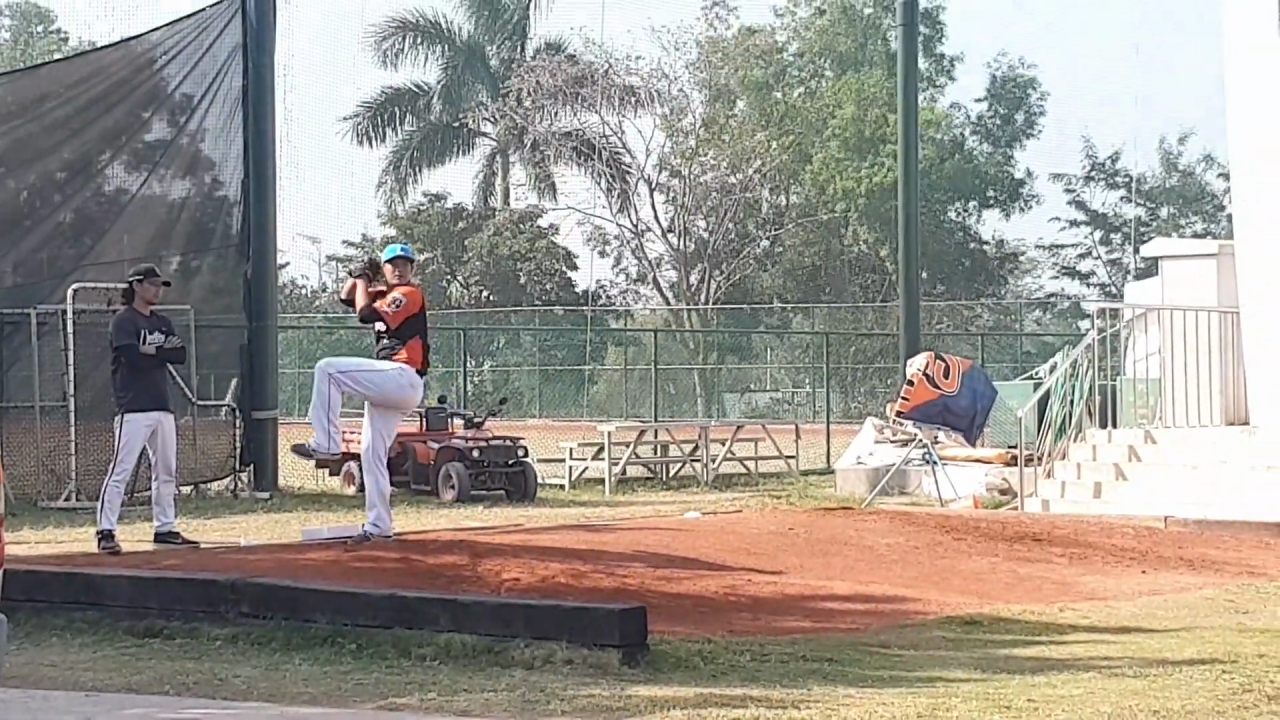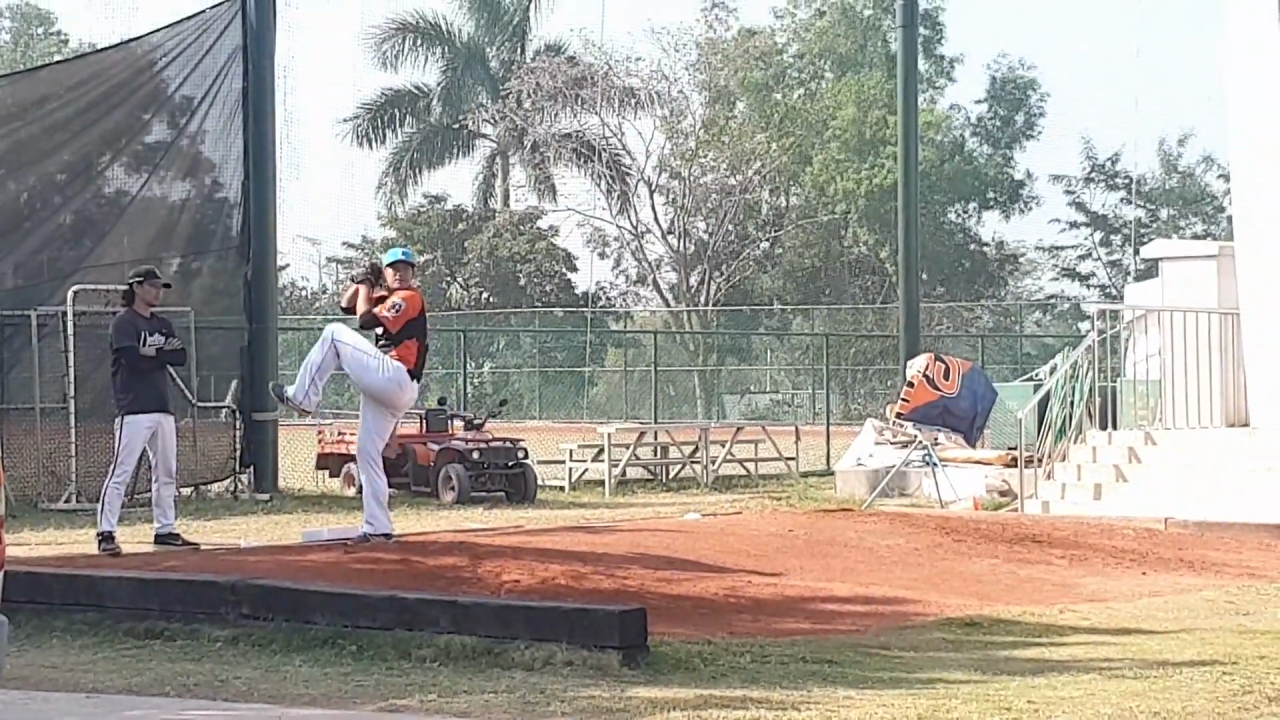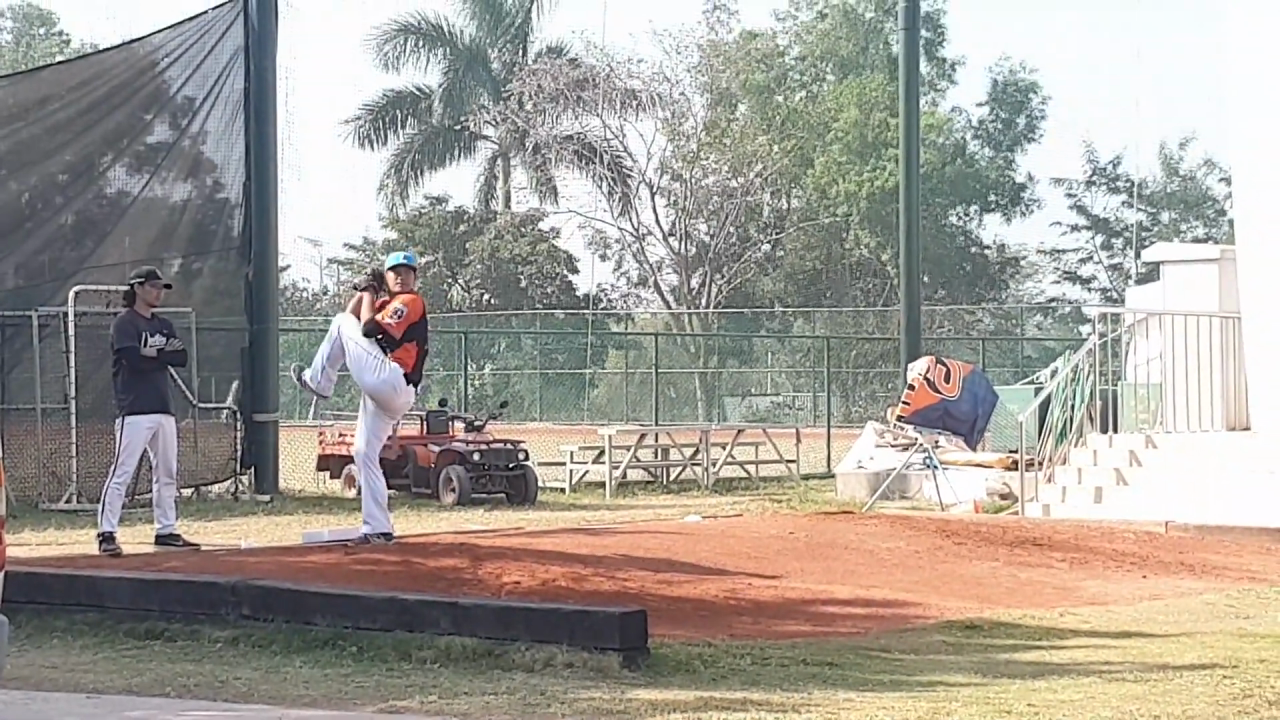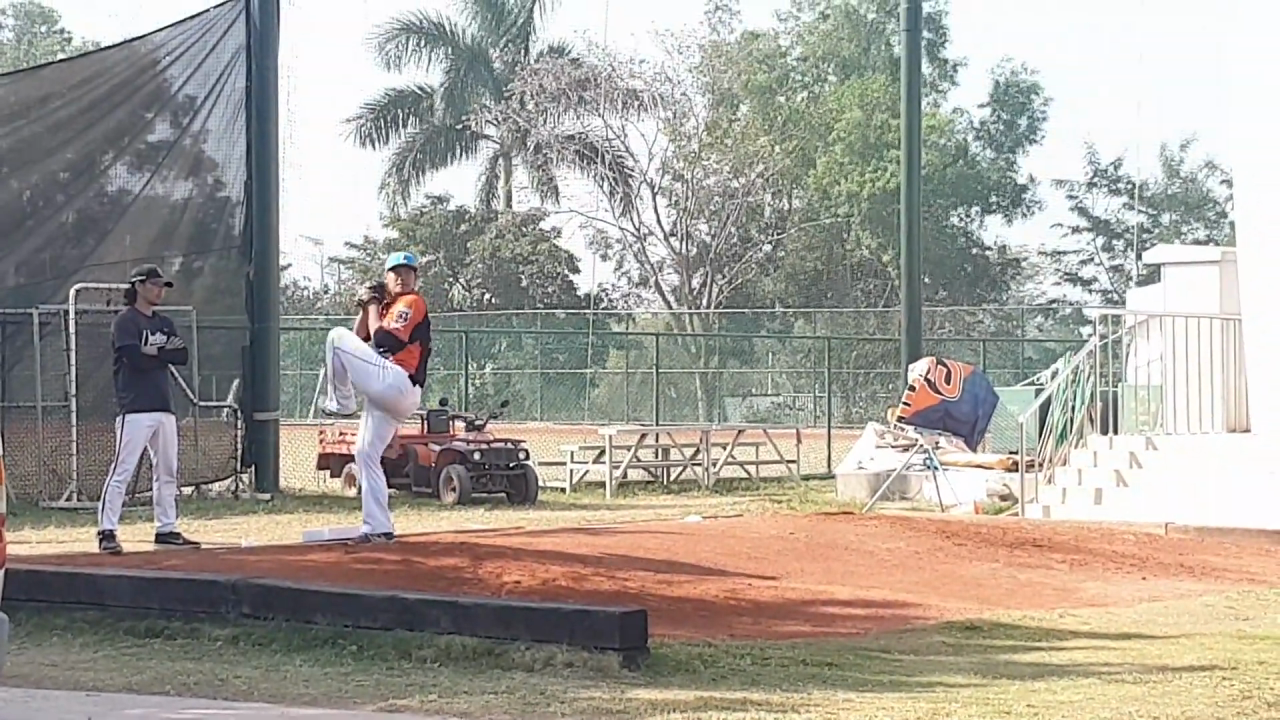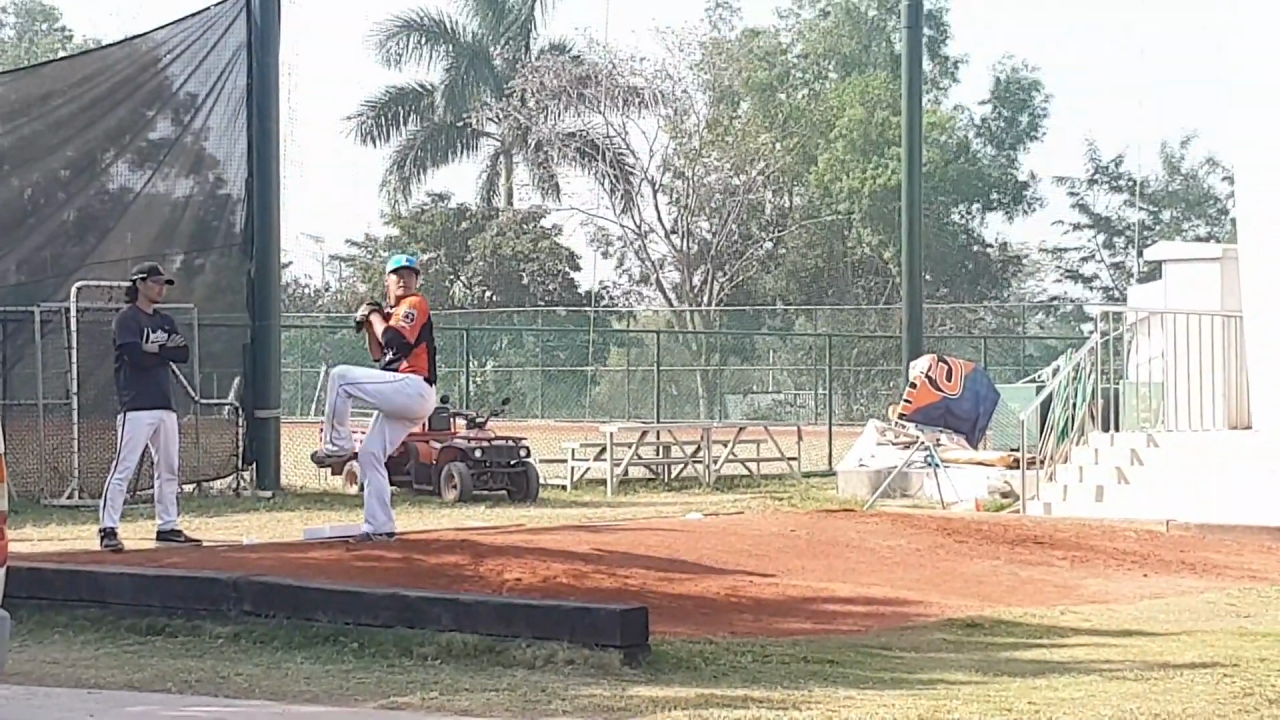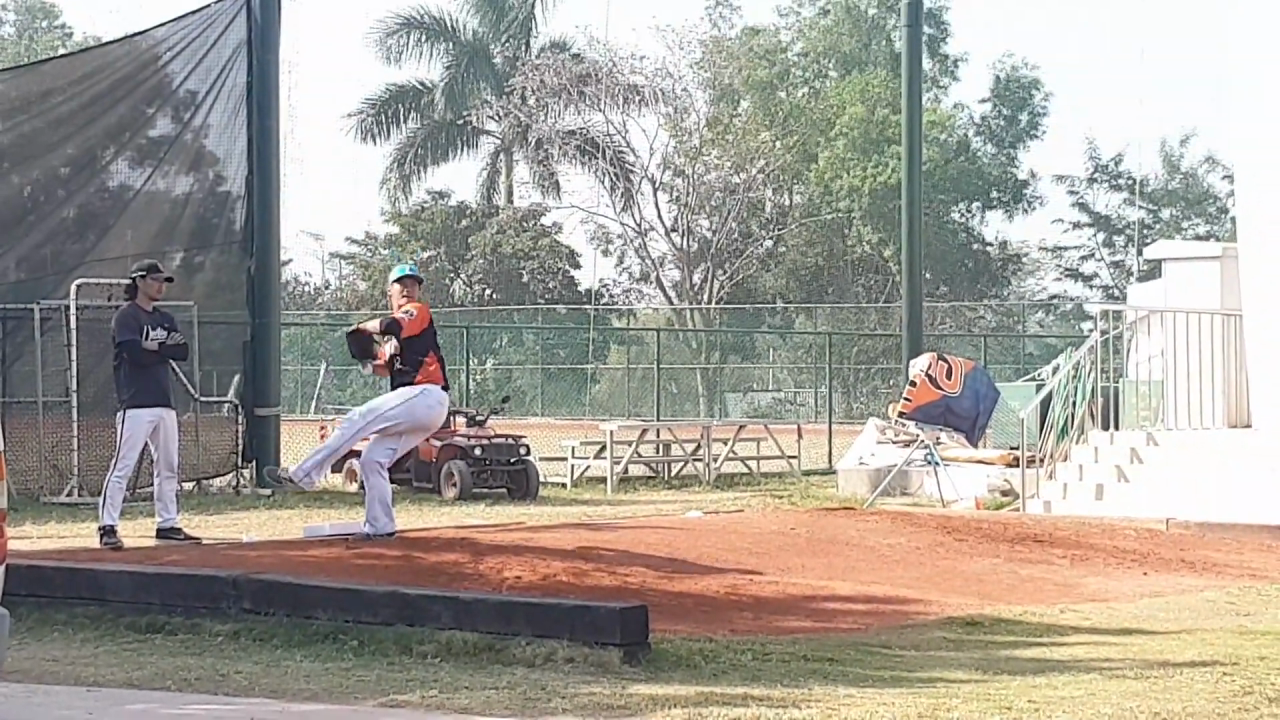
dt=0.1s
person 1, frame 1
left shoulder: (410, 294)
right shoulder: (386, 295)
left elbow: (365, 314)
right elbow: (347, 298)
left wrist: (365, 283)
right wrist: (357, 279)
left hip: (401, 377)
right hip: (389, 387)
left knee: (327, 369)
right knee: (372, 453)
left ankle: (325, 445)
right ankle: (379, 526)
person 1, frame 2
left shoulder: (410, 297)
right shoulder: (387, 299)
left elbow: (366, 320)
right elbow: (346, 304)
left wrist: (365, 288)
right wrist: (360, 285)
left hip: (391, 376)
right hip: (386, 388)
left knee: (333, 332)
right knee: (367, 455)
left ankle: (302, 397)
right ankle: (378, 527)
person 1, frame 3
left shoulder: (410, 302)
right shoulder: (386, 303)
left elbow: (370, 330)
right elbow: (351, 328)
left wrist: (366, 296)
right wrist: (364, 295)
left hip: (388, 381)
right hip: (391, 393)
left knee: (341, 324)
right knee: (365, 456)
left ankle: (319, 381)
right ankle: (377, 529)
person 1, frame 4
left shoulder: (411, 302)
right shoulder: (388, 306)
left elbow: (383, 337)
right elbow: (361, 337)
left wrist: (373, 305)
right wrist: (367, 306)
left hip: (395, 384)
right hip: (396, 395)
left knee: (337, 338)
right knee: (365, 455)
left ankle: (341, 401)
right ankle: (378, 528)
person 1, frame 5
left shoulder: (413, 306)
right shoulder: (390, 315)
left elbow: (390, 337)
right elbow: (378, 356)
left wrist: (373, 316)
right wrist: (369, 319)
left hip: (410, 389)
right hip: (408, 397)
left knee: (339, 376)
right knee: (370, 455)
left ankle: (336, 447)
right ankle: (379, 528)
person 1, frame 6
left shoulder: (418, 311)
right shoulder: (388, 335)
left elbow: (390, 325)
right elbow: (389, 368)
left wrist: (362, 327)
right wrist: (376, 367)
left hip: (426, 397)
right hip: (417, 403)
left knee: (355, 423)
right knee: (372, 460)
left ankle: (302, 475)
right ankle: (380, 526)
person 2, frame 1
left shoulder: (163, 323)
right shoulder: (123, 320)
left elbow: (181, 355)
right elbow: (133, 358)
left wrist: (153, 351)
right wrist: (163, 353)
left hip: (162, 406)
right hip: (134, 408)
left knee: (166, 471)
right knee: (121, 470)
left ankle: (165, 529)
right ankle: (106, 531)
person 2, frame 2
left shoulder: (163, 324)
right shoulder: (123, 322)
left elbow: (181, 357)
right elbow: (133, 360)
left wrist: (153, 353)
right wrist: (163, 354)
left hip: (163, 408)
right hip: (134, 410)
left knee: (166, 473)
right knee: (121, 472)
left ankle: (165, 530)
right ankle: (106, 533)
person 2, frame 3
left shoulder: (164, 325)
right shoulder: (124, 323)
left elbow: (182, 358)
right elbow: (134, 361)
left wrist: (154, 353)
right wrist: (165, 356)
left hip: (163, 409)
right hip: (135, 411)
left knee: (167, 473)
right knee: (122, 473)
left ankle: (166, 531)
right ankle: (107, 534)
person 2, frame 4
left shoulder: (165, 323)
right shoulder: (125, 321)
left elbow: (183, 356)
right elbow: (135, 359)
left wrist: (155, 351)
right wrist: (166, 353)
left hip: (164, 407)
right hip: (135, 409)
left knee: (167, 472)
right knee: (122, 471)
left ankle: (166, 529)
right ankle: (107, 532)
person 2, frame 5
left shoulder: (166, 321)
right shoulder: (126, 318)
left elbow: (184, 354)
right elbow: (136, 357)
left wrist: (156, 349)
right wrist: (167, 351)
left hip: (165, 405)
right hip: (136, 406)
left knee: (169, 469)
right knee: (123, 468)
left ankle: (168, 527)
right ankle: (108, 529)
person 2, frame 6
left shoulder: (166, 319)
right shoulder: (126, 316)
left elbow: (183, 352)
right elbow: (135, 354)
left wrist: (155, 347)
right wrist: (167, 348)
left hip: (165, 403)
right hip: (136, 404)
left knee: (168, 467)
right knee: (123, 466)
left ankle: (167, 525)
right ankle: (107, 527)
